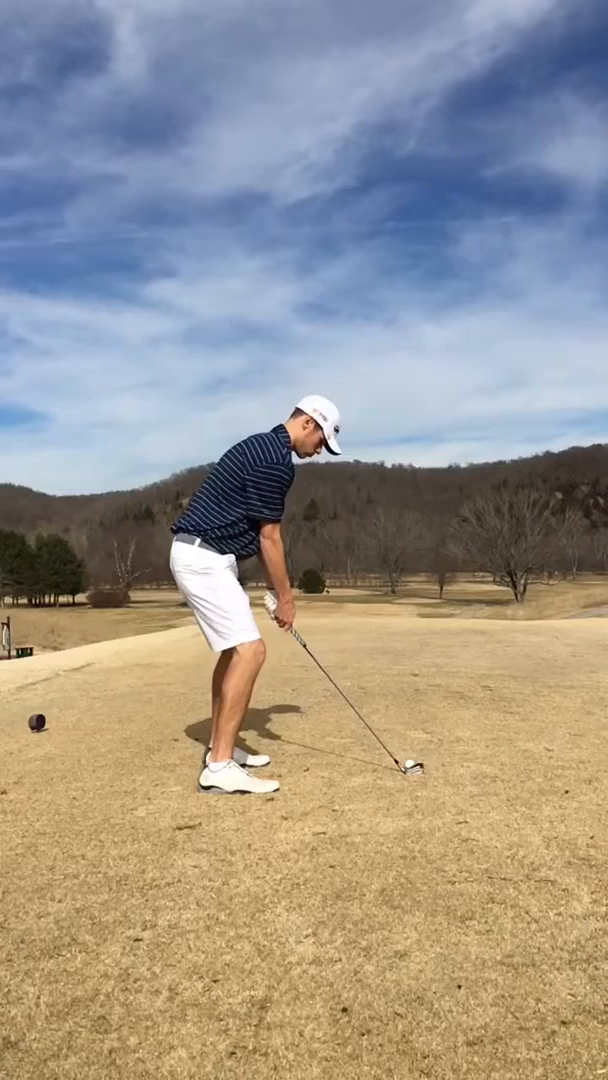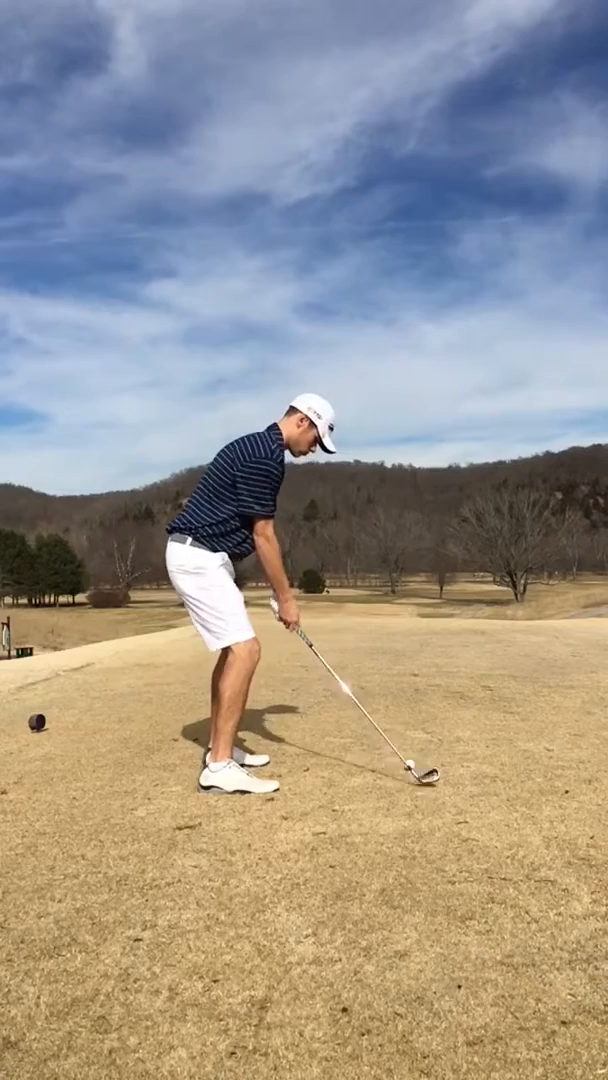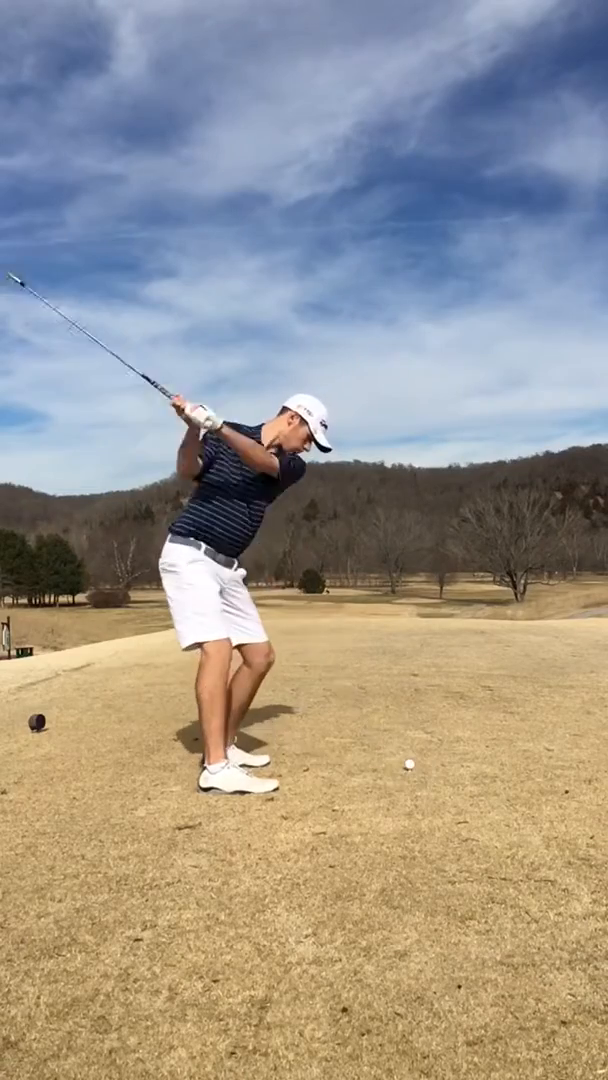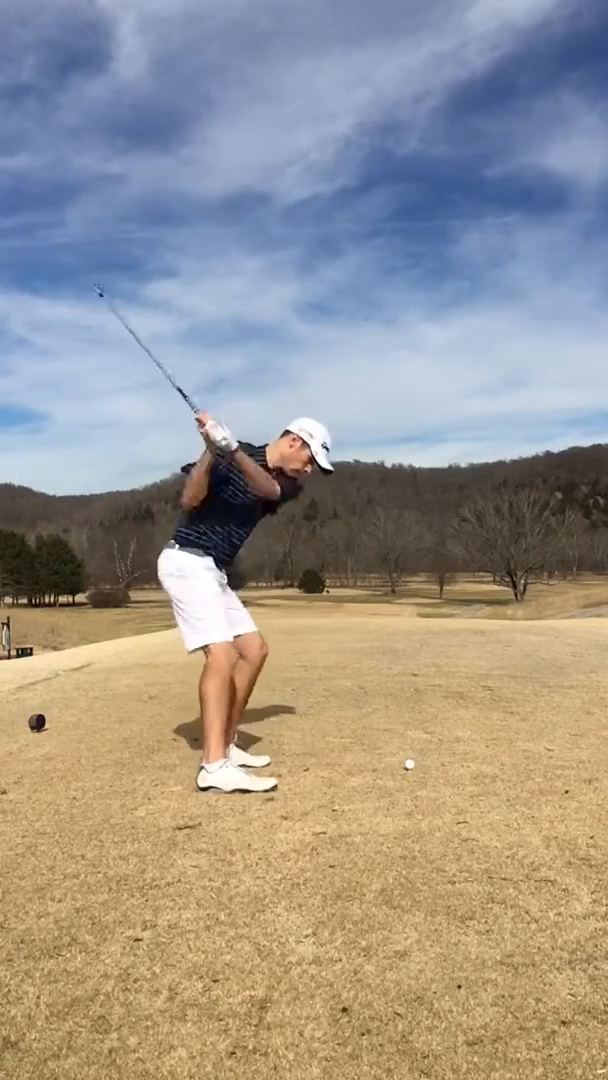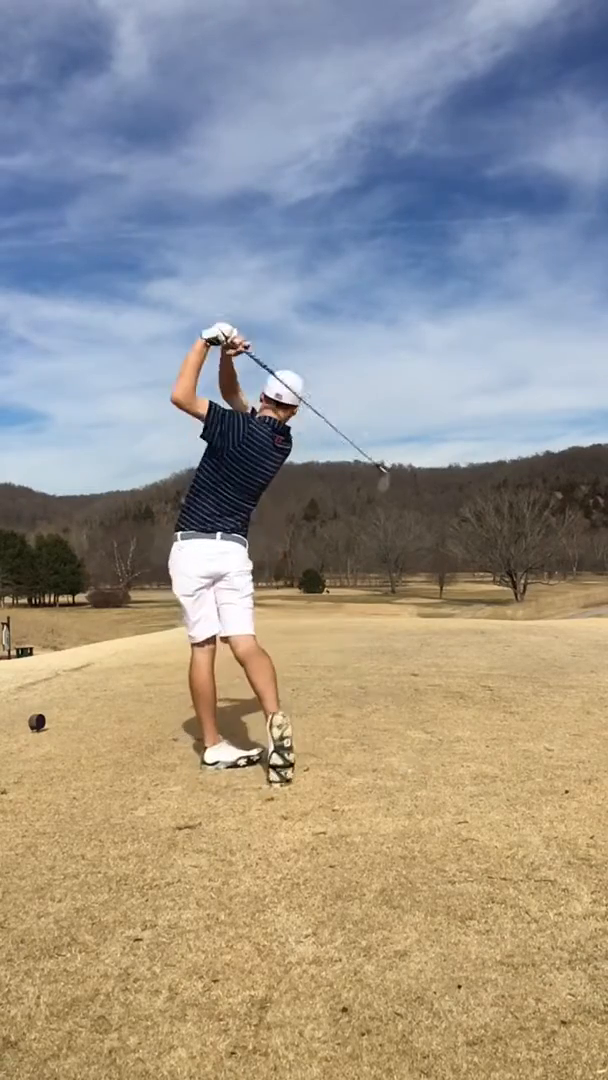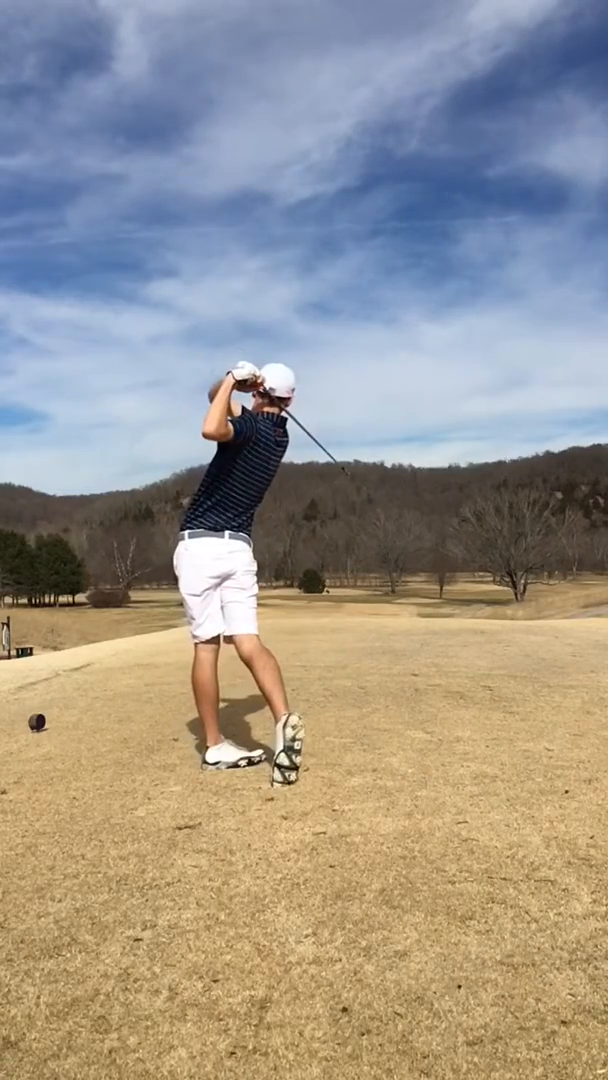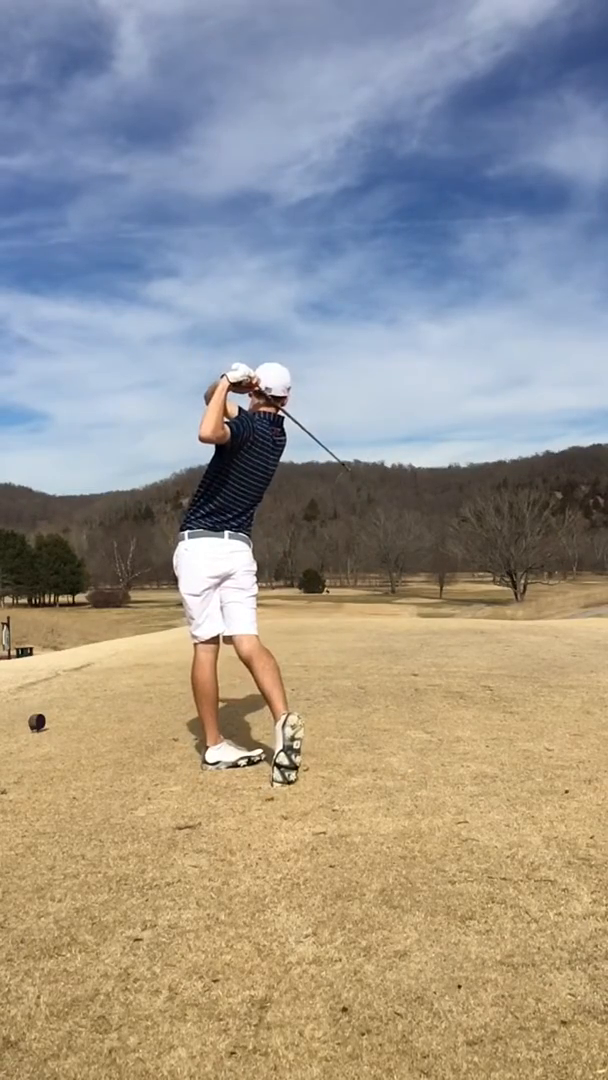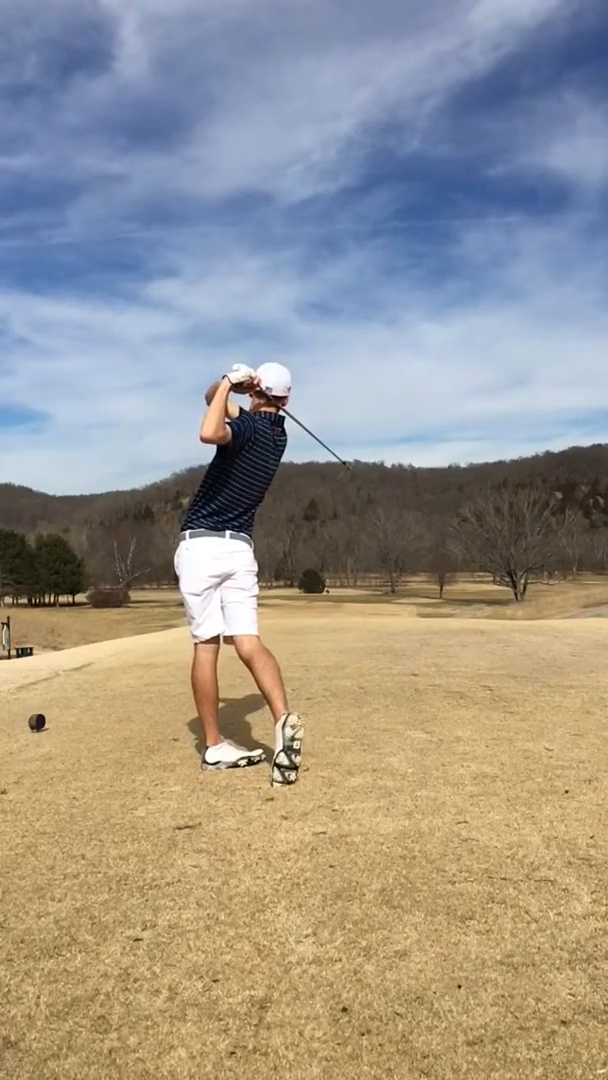
dt=0.5s
person 1, frame 1
left shoulder: (264, 448)
right shoulder: (275, 459)
left elbow: (260, 533)
right elbow: (270, 538)
left wrist: (275, 590)
right wrist: (285, 598)
left hip: (203, 556)
right hip: (203, 558)
left knee: (235, 649)
right knee: (250, 651)
left ankle: (220, 747)
right ankle: (219, 767)
person 1, frame 2
left shoulder: (259, 449)
right shoulder: (264, 454)
left elbow: (258, 533)
right elbow: (263, 536)
left wrist: (279, 591)
right wrist: (286, 597)
left hip: (204, 557)
right hip: (198, 557)
left knee: (233, 649)
right knee: (245, 651)
left ankle: (219, 747)
right ankle: (220, 767)
person 1, frame 3
left shoulder: (291, 465)
right shoulder: (218, 442)
left elbow: (258, 458)
right elbow: (187, 470)
left wrist: (217, 426)
right wrist: (193, 429)
left hip: (227, 569)
right hip: (189, 559)
left knee: (260, 655)
right knee: (217, 652)
left ankle: (224, 748)
right ankle: (215, 771)
person 1, frame 4
left shoulder: (283, 486)
right shoulder: (221, 461)
left elbow: (264, 486)
right elbow: (189, 500)
left wrist: (232, 448)
right wrist: (211, 449)
left hip: (213, 573)
right hip: (188, 565)
left knee: (254, 650)
right knee: (222, 654)
left ankle: (224, 745)
right ankle: (215, 768)
person 1, frame 5
left shoulder: (238, 428)
right shoulder: (282, 444)
left elbow: (181, 397)
right elbow: (232, 393)
left wrist: (208, 342)
right wrist: (227, 354)
left hip: (192, 548)
right hip: (232, 550)
left knee: (202, 645)
right knee: (245, 644)
left ankle: (213, 745)
right ankle: (275, 721)
person 1, frame 6
left shoulder: (252, 426)
right shoulder: (279, 434)
left elbow: (211, 430)
right elbow: (218, 398)
left wrist: (234, 379)
right wrist: (232, 384)
left hip: (200, 547)
right hip: (238, 548)
left knee: (206, 645)
right knee: (249, 643)
left ankle: (214, 746)
right ankle: (284, 719)
person 1, frame 7
left shoulder: (248, 425)
right shoulder: (277, 433)
left elbow: (208, 433)
right elbow: (213, 399)
left wrist: (228, 381)
right wrist: (225, 386)
left hip: (200, 546)
right hip: (238, 548)
left knee: (205, 645)
right knee: (248, 643)
left ankle: (215, 746)
right ankle: (284, 719)
person 1, frame 8
left shoulder: (249, 425)
right shoulder: (278, 433)
left elbow: (210, 433)
right elbow: (214, 399)
left wrist: (229, 382)
right wrist: (227, 386)
left hip: (201, 546)
right hip: (239, 548)
left knee: (206, 645)
right knee: (249, 643)
left ankle: (214, 746)
right ankle: (283, 719)
